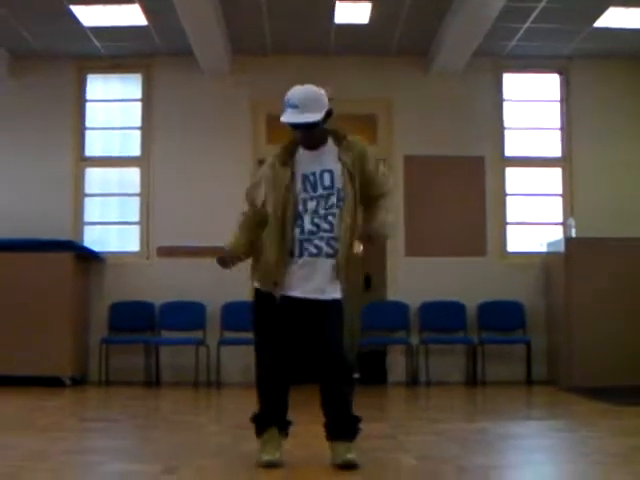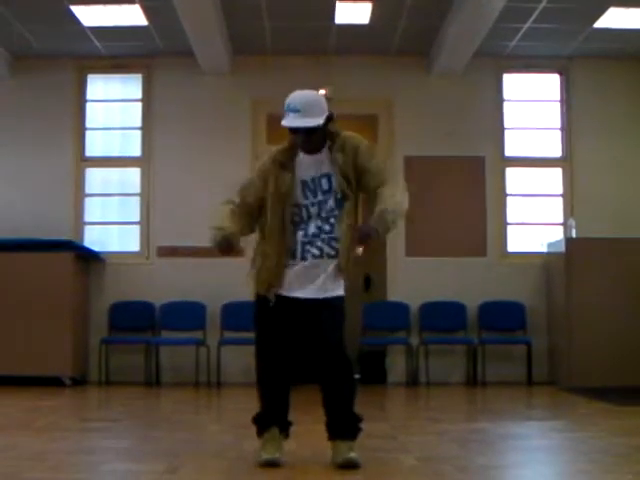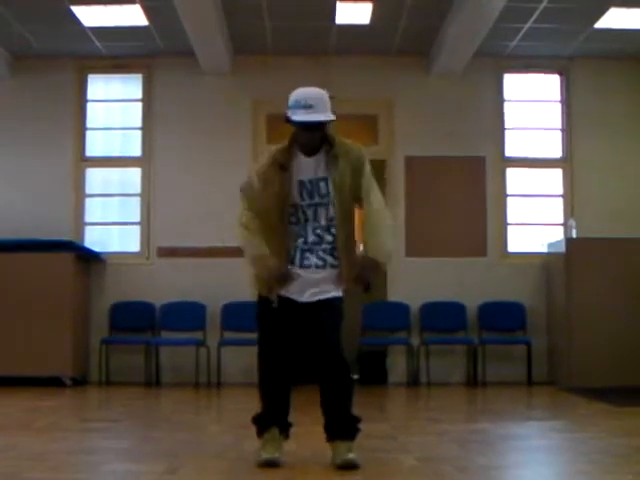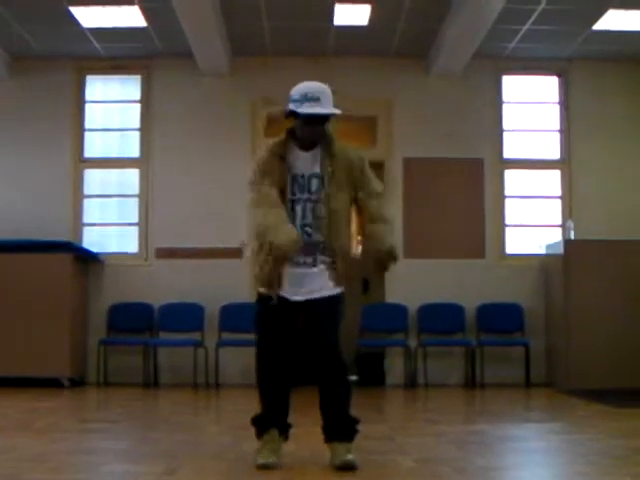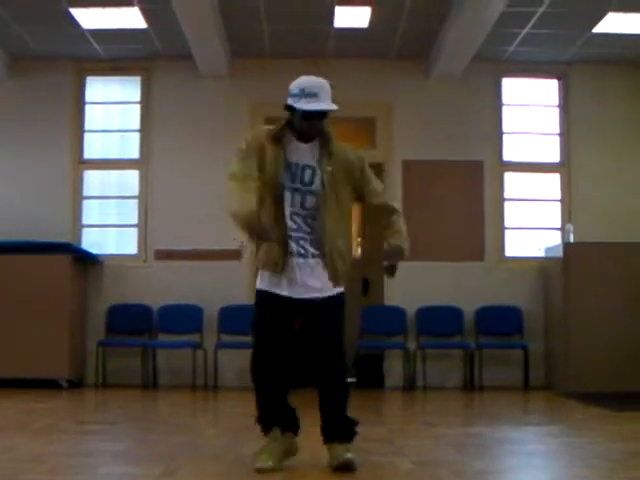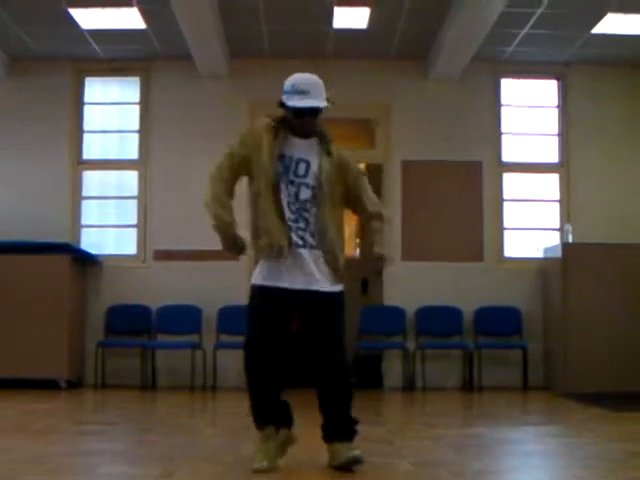
dt=0.1s
person 1, frame 1
left shoulder: (354, 154)
right shoulder: (278, 164)
left elbow: (382, 195)
right elbow: (256, 215)
left wrist: (375, 225)
right wrist: (236, 249)
left hip: (325, 285)
right hip: (275, 283)
left knee: (332, 361)
right knee: (271, 363)
left ankle: (341, 439)
right ankle: (271, 435)
person 1, frame 2
left shoulder: (352, 151)
right shoulder: (275, 165)
left elbow: (390, 187)
right elbow: (243, 205)
left wrist: (380, 219)
right wrist: (227, 231)
left hip: (328, 285)
right hip: (277, 285)
left knee: (334, 361)
right knee: (272, 364)
left ankle: (343, 439)
right ankle: (272, 435)
person 1, frame 3
left shoulder: (349, 158)
right shoulder: (273, 167)
left elbow: (372, 206)
right elbow: (253, 218)
left wrist: (372, 254)
right wrist: (265, 263)
left hip: (328, 285)
right hip: (278, 285)
left knee: (331, 361)
right knee: (274, 363)
left ankle: (341, 439)
right ankle: (272, 435)
person 1, frame 4
left shoulder: (346, 159)
right shoulder: (272, 158)
left elbow: (373, 200)
right elbow: (264, 207)
left wrist: (383, 245)
right wrist: (287, 241)
left hip: (326, 283)
right hip: (277, 282)
left knee: (330, 361)
right knee: (272, 364)
left ankle: (339, 441)
right ankle: (271, 437)
person 1, frame 5
left shoulder: (342, 158)
right shoulder: (264, 144)
left elbow: (379, 198)
right elbow: (241, 182)
left wrist: (396, 242)
right wrist: (253, 217)
left hip: (325, 281)
right hip: (274, 280)
left knee: (331, 363)
right knee: (267, 361)
left ankle: (338, 442)
right ankle: (279, 435)
person 1, frame 6
left shoulder: (335, 159)
right shoulder: (258, 139)
left elbow: (366, 204)
right elbow: (223, 177)
left wrist: (375, 248)
right wrist: (226, 228)
left hip: (323, 277)
right hip: (271, 274)
left knee: (331, 362)
right knee: (259, 355)
left ankle: (340, 440)
right ankle: (275, 430)
